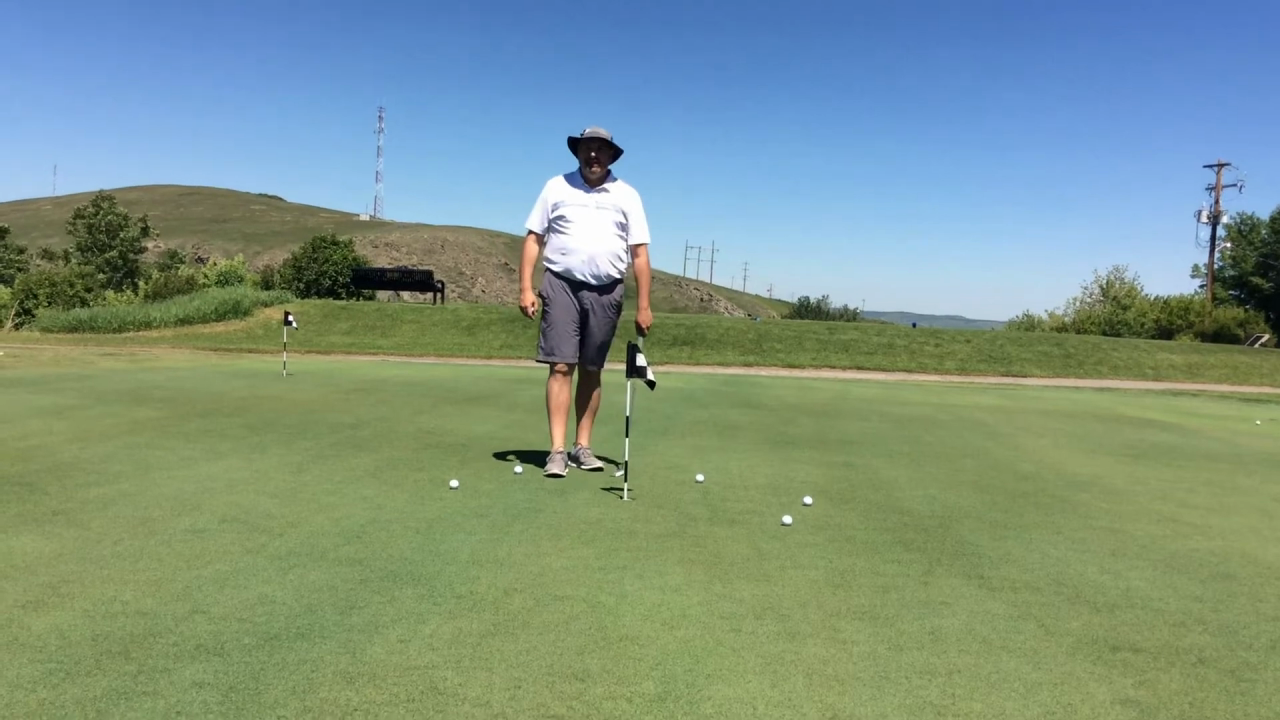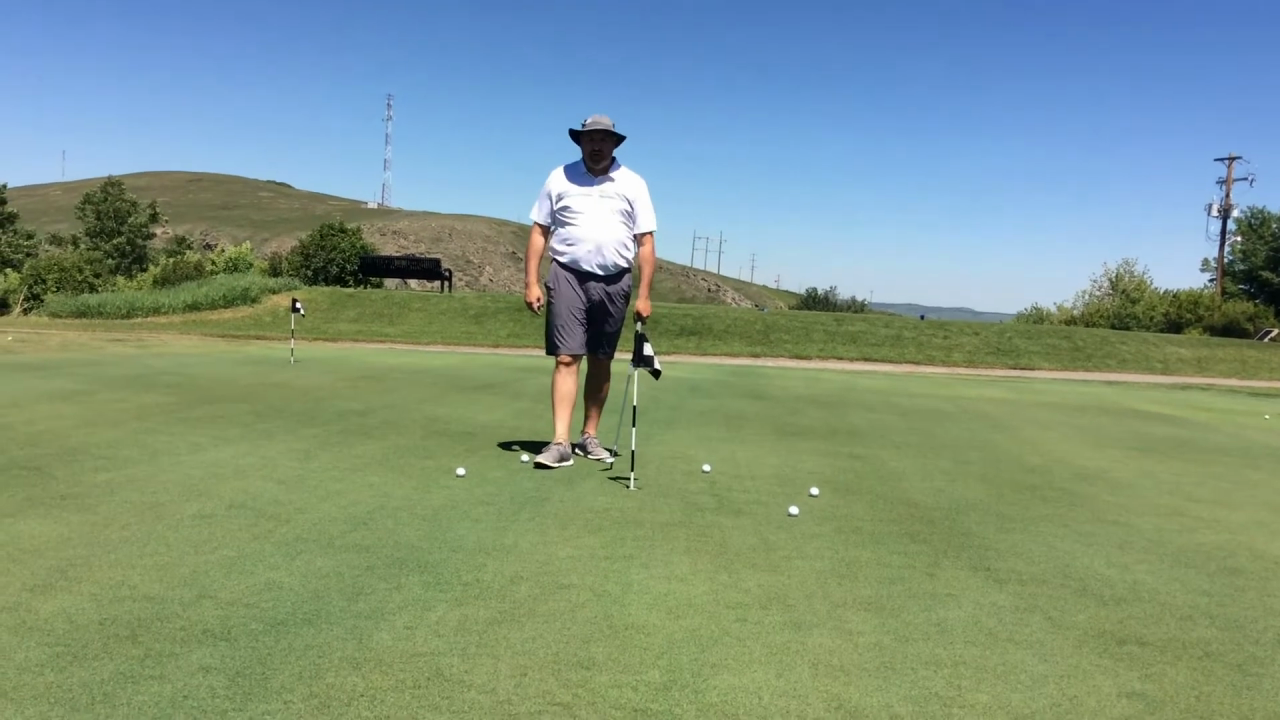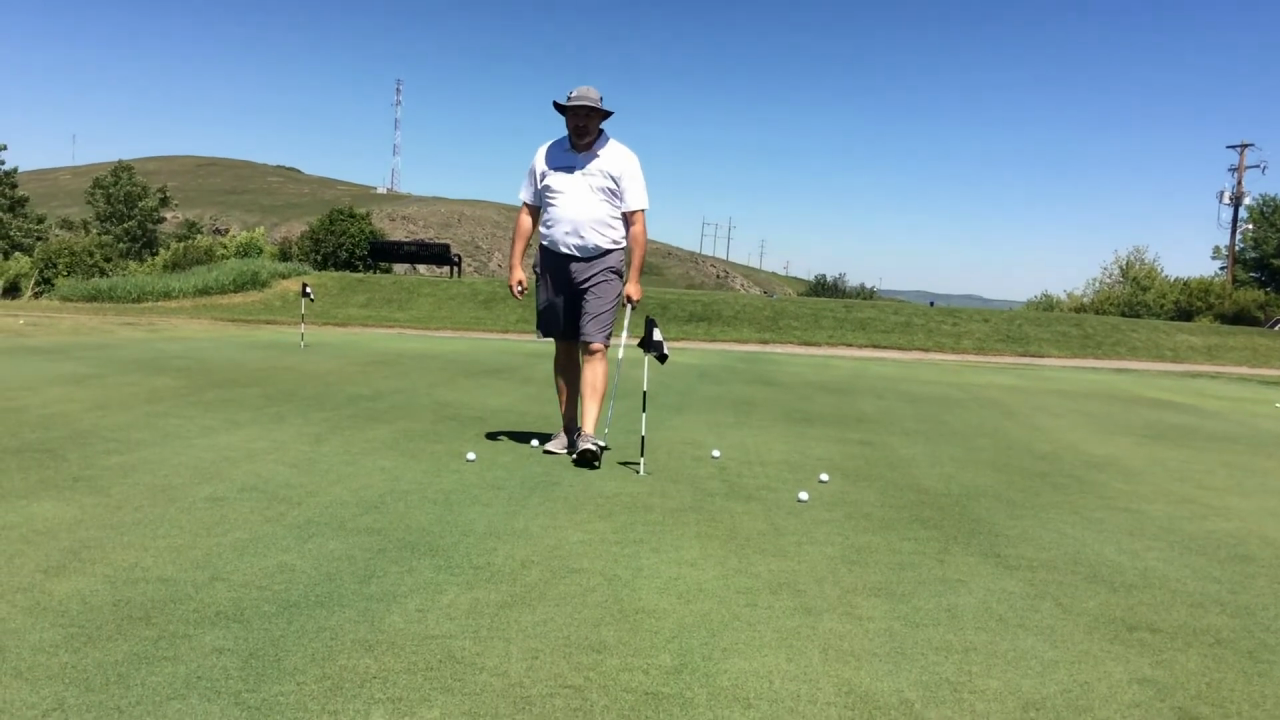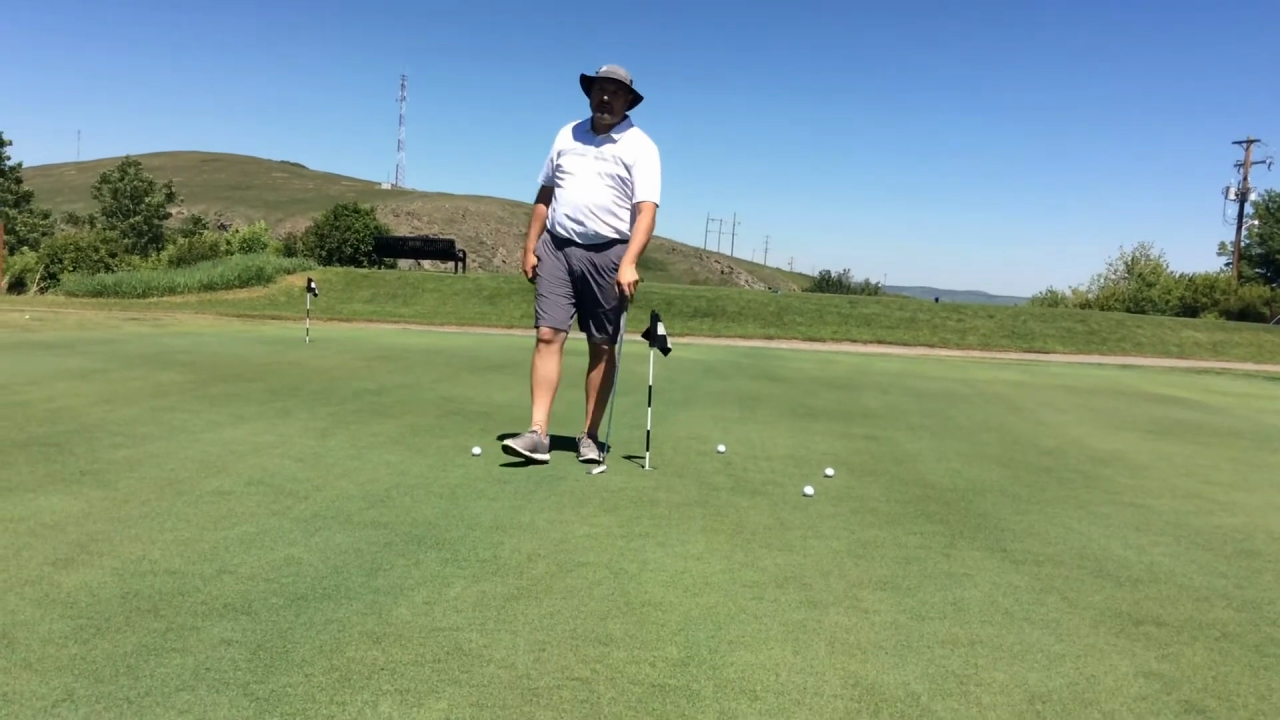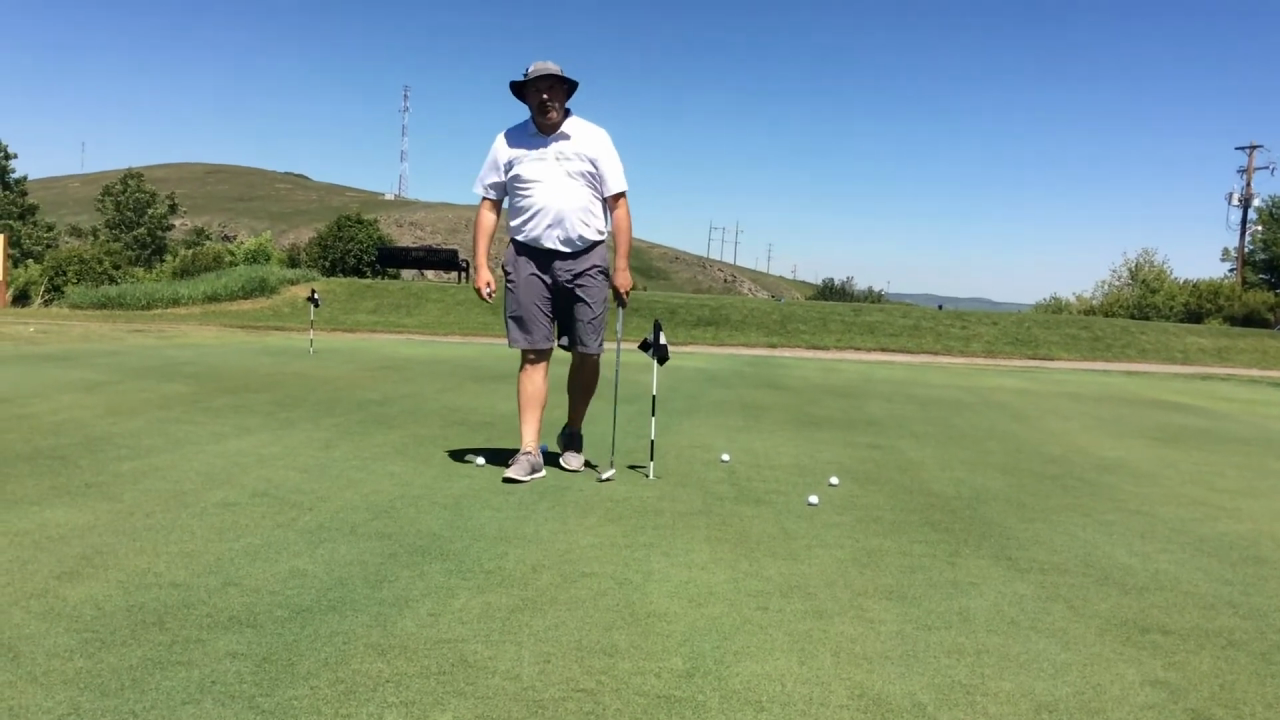
dt=1s
person 1, frame 1
left shoulder: (627, 195)
right shoulder: (556, 187)
left elbow: (639, 253)
right elbow: (533, 239)
left wrist: (643, 305)
right wrist: (526, 288)
left hip: (606, 292)
right hip: (562, 286)
left knee: (591, 371)
right knee: (561, 367)
left ankle: (582, 446)
right ankle: (557, 450)
person 1, frame 2
left shoulder: (633, 183)
right shoulder: (559, 178)
left elbow: (645, 242)
right elbow: (539, 232)
left wrist: (644, 294)
right wrist: (532, 281)
left hip: (614, 282)
right hip: (568, 277)
left knee: (601, 361)
right knee: (566, 359)
left ankle: (589, 435)
right ankle: (561, 442)
person 1, frame 3
left shoulder: (622, 159)
right shoulder: (546, 155)
left elbow: (636, 223)
right elbow: (528, 212)
left wrist: (634, 278)
right wrist: (516, 263)
left hip: (603, 264)
right hip: (555, 261)
left knee: (594, 347)
right knee: (565, 347)
left ankle: (587, 434)
right ankle: (567, 428)
person 1, frame 4
left shoulder: (640, 147)
right shoulder: (567, 135)
left elbow: (646, 210)
right elbow: (545, 196)
left wrist: (629, 262)
right wrist: (530, 247)
left hip: (608, 254)
right hip: (557, 248)
left knee: (601, 347)
right knee: (548, 336)
left ankle: (589, 434)
right ankle: (538, 432)
person 1, frame 5
left shoulder: (594, 138)
right shoulder: (507, 143)
left elbow: (618, 205)
right elbow: (489, 206)
left wrist: (622, 266)
right wrist: (481, 265)
left hip: (586, 260)
right hip: (529, 259)
left knee: (587, 353)
right knee: (533, 355)
left ankle: (572, 432)
right ankle: (530, 451)
